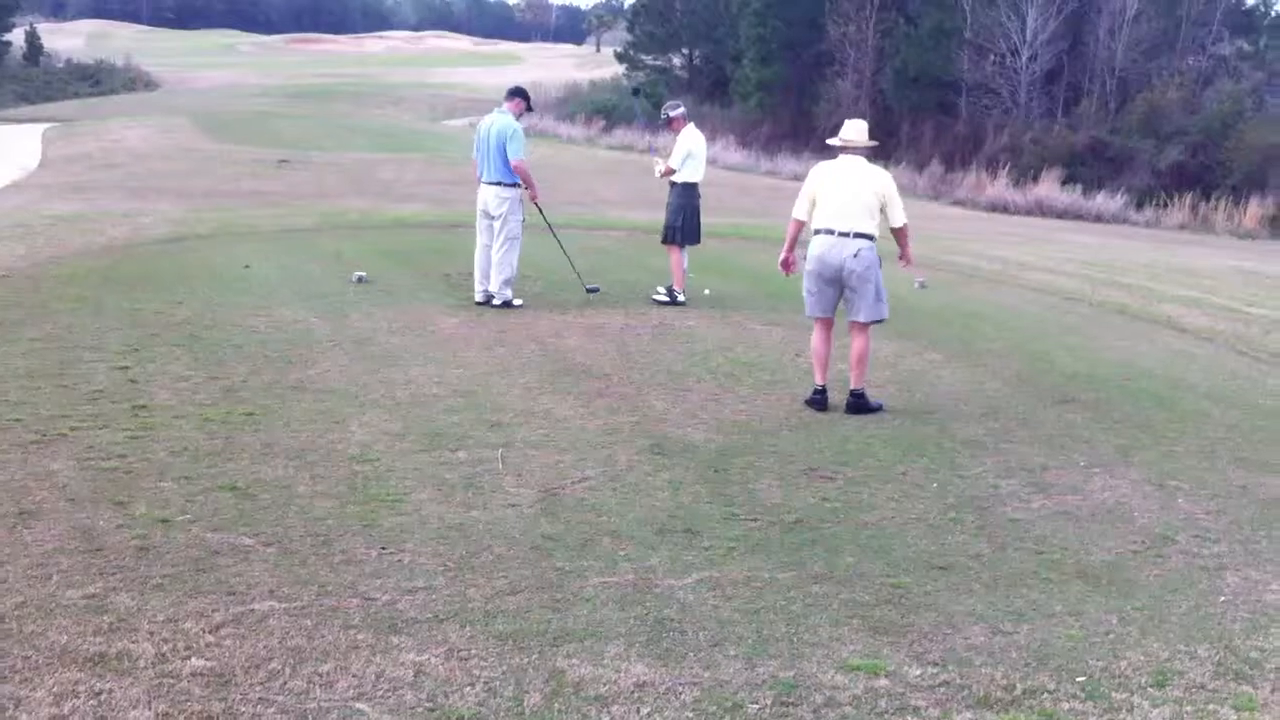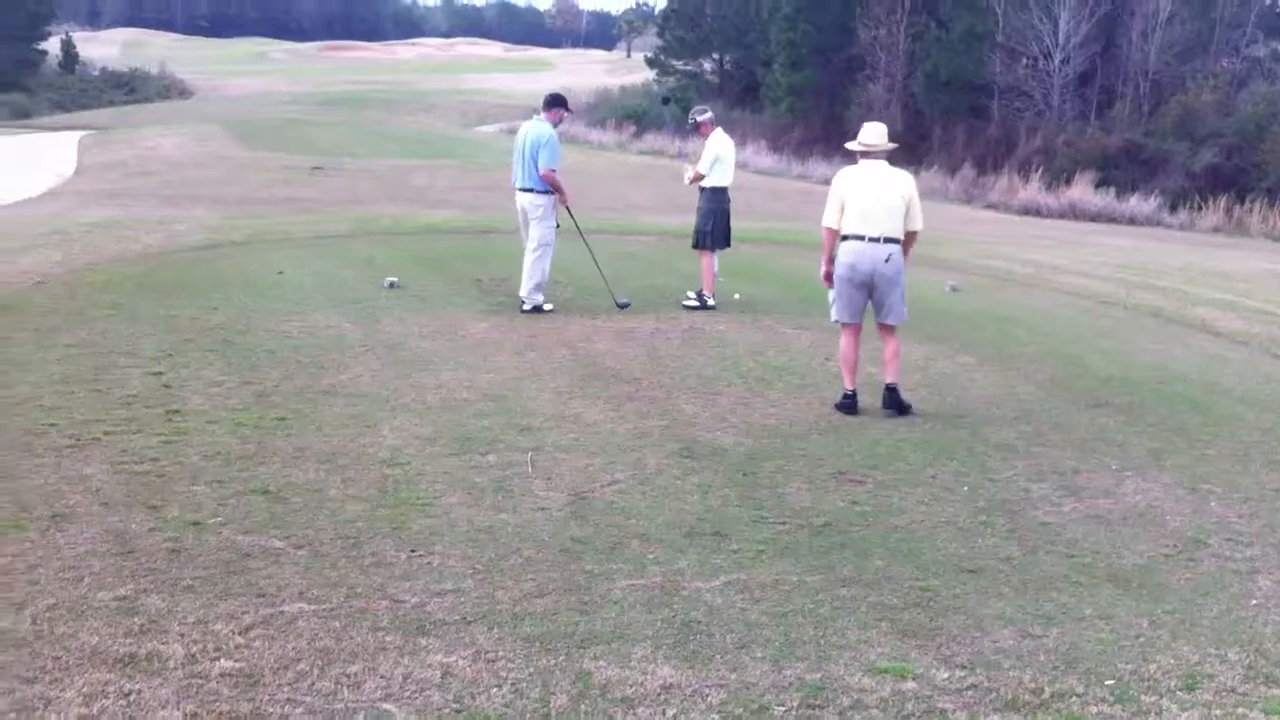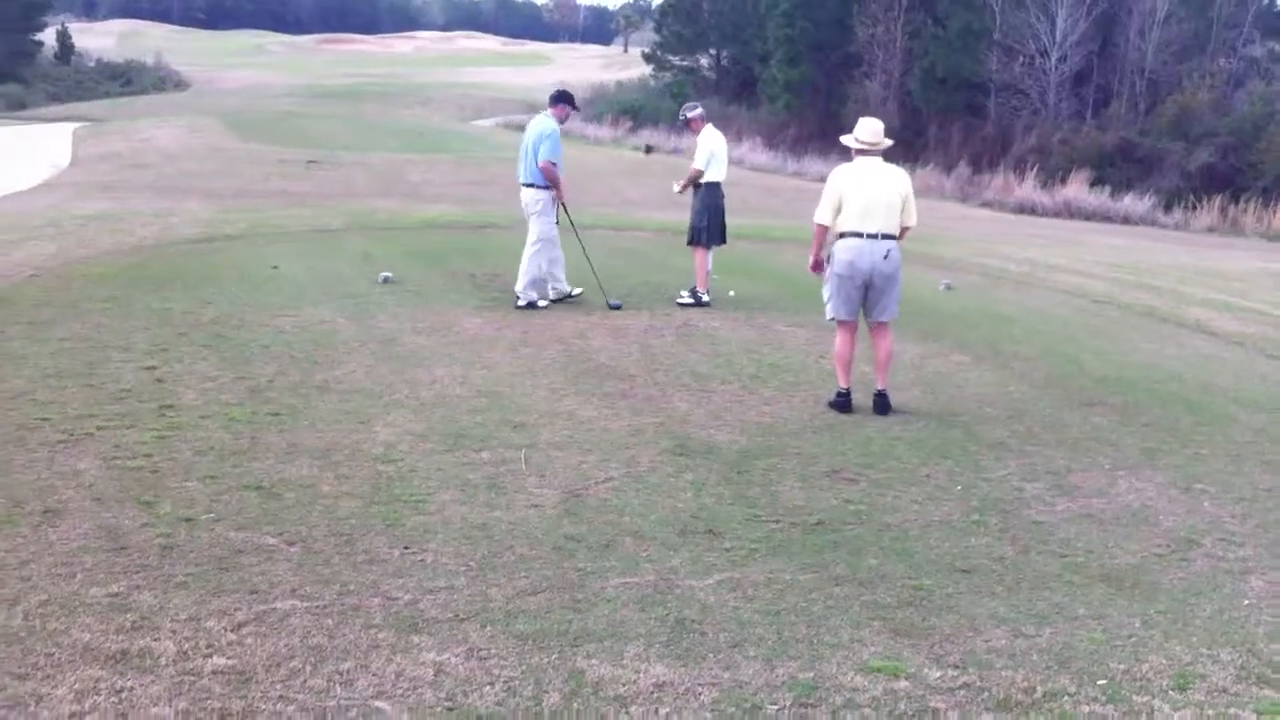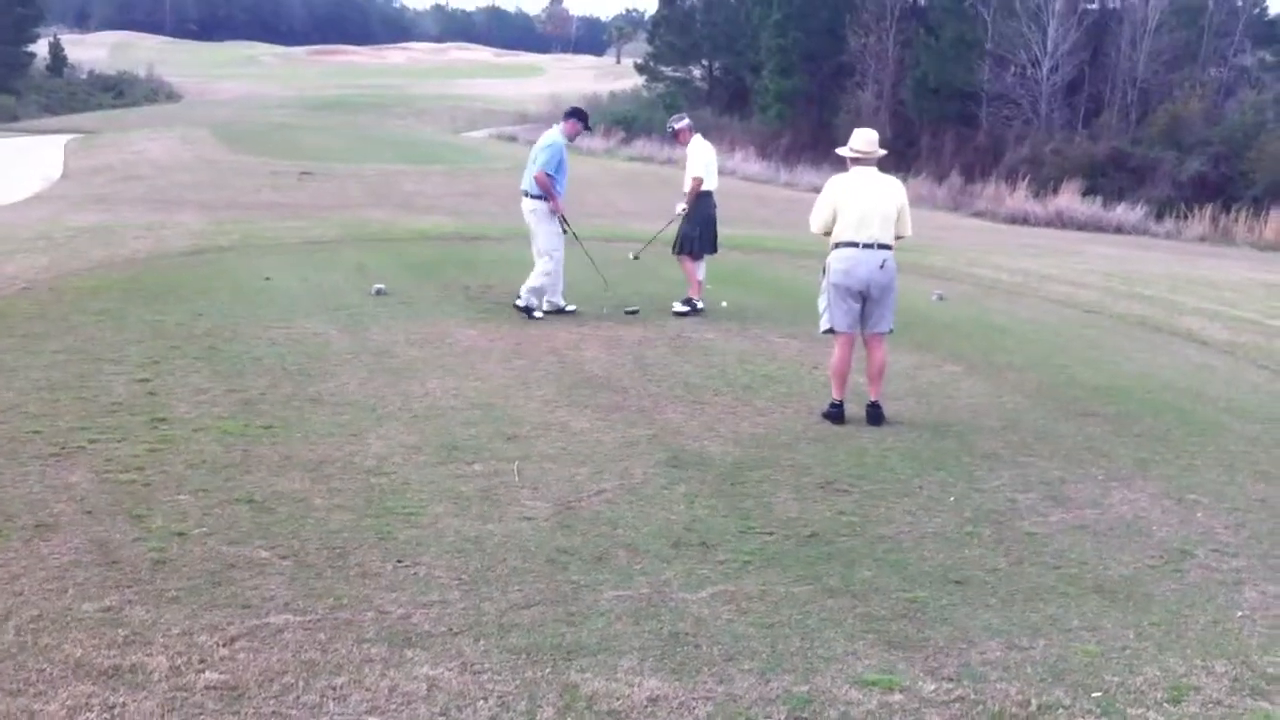
dt=0.3s
person 1, frame 1
left shoulder: (821, 170)
right shoulder: (880, 176)
left elbow: (800, 215)
right elbow: (898, 223)
left wrist: (787, 250)
right wrist: (905, 250)
left hip: (824, 248)
right hip: (861, 252)
left knee: (822, 324)
right knee: (860, 328)
left ankle: (819, 391)
right ankle: (856, 395)
person 1, frame 2
left shoulder: (846, 176)
right shoulder: (903, 179)
left elbow: (831, 224)
right elbow: (913, 228)
left wrist: (827, 262)
right wrist: (903, 256)
left hip: (852, 254)
right hip: (889, 256)
left knee: (850, 329)
right knee: (889, 329)
left ankle: (849, 395)
right ankle: (892, 390)
person 1, frame 3
left shoulder: (843, 173)
right shoulder: (900, 176)
left elbow: (823, 220)
right elbow: (907, 223)
left wrist: (815, 254)
left hip: (850, 250)
right hip: (887, 254)
left knee: (846, 327)
right knee: (881, 327)
left ankle: (843, 394)
right ankle: (881, 394)
person 1, frame 4
left shoulder: (838, 183)
right shoulder: (895, 185)
left elbow: (819, 226)
right elbow: (902, 232)
left hip: (846, 261)
right hip: (882, 263)
left knee: (844, 338)
right knee: (876, 339)
left ankle: (837, 405)
right ankle: (874, 405)
person 2, frame 1
left shoulder: (484, 122)
right shoulder: (512, 126)
left elbow: (476, 161)
right elbow: (517, 165)
right wrist: (532, 187)
left hip: (485, 190)
right hip: (506, 193)
left knee: (485, 245)
right knee: (506, 246)
left ankle: (482, 293)
right ankle: (501, 295)
person 2, frame 2
left shoulder: (524, 128)
right shoulder: (548, 134)
left elbow: (518, 164)
right elbow: (546, 173)
right wrist: (562, 192)
left hip: (521, 195)
right hip: (540, 199)
left knee: (532, 248)
right knee: (540, 251)
left ankle: (528, 292)
right ankle: (532, 300)
person 2, frame 3
left shoulder: (536, 123)
right shoulder: (551, 129)
right elbow: (545, 165)
right wrist: (559, 188)
left hip: (530, 190)
right hip: (541, 194)
left knee: (550, 243)
right knee: (538, 245)
left ankle: (559, 289)
right ankle: (525, 296)
person 2, frame 4
left shoulder: (554, 139)
right shoulder: (555, 142)
right elbow: (539, 175)
left wrist: (554, 201)
right wrist: (555, 200)
left hip: (539, 203)
right hip: (540, 204)
left knee: (552, 254)
right knee: (552, 255)
left ankle: (553, 302)
right ankle: (526, 299)
person 3, frame 1
left shoulder: (686, 138)
right shoulder: (696, 135)
left elbow: (671, 169)
left wrist: (661, 170)
right wrist: (665, 164)
left hip: (682, 192)
right hip: (688, 191)
left knee: (673, 243)
right knee: (679, 243)
left ankle: (677, 292)
right ankle: (677, 286)
person 3, frame 2
left shoulder: (714, 143)
right shoulder: (724, 140)
left elbow: (700, 175)
left wrist: (689, 177)
right wrist: (694, 171)
left hip: (712, 197)
right hip: (718, 195)
left knee: (705, 248)
right knee: (710, 248)
left ankle: (707, 297)
right ankle: (707, 290)
person 3, frame 3
left shoulder: (706, 138)
right shoulder: (714, 135)
left elbow: (698, 170)
left wrist: (683, 184)
right wrist: (688, 183)
left hip: (706, 193)
right hip: (712, 192)
left knee: (699, 244)
right knee: (705, 244)
left ankle: (701, 293)
right ankle: (702, 287)
person 3, frame 4
left shoulder: (696, 148)
right shoulder: (702, 145)
left elbow: (697, 179)
left wrist: (685, 203)
left hip: (699, 203)
right hip: (703, 202)
left knee: (685, 252)
right knee: (697, 254)
left ankle: (695, 299)
right ankle: (694, 297)
